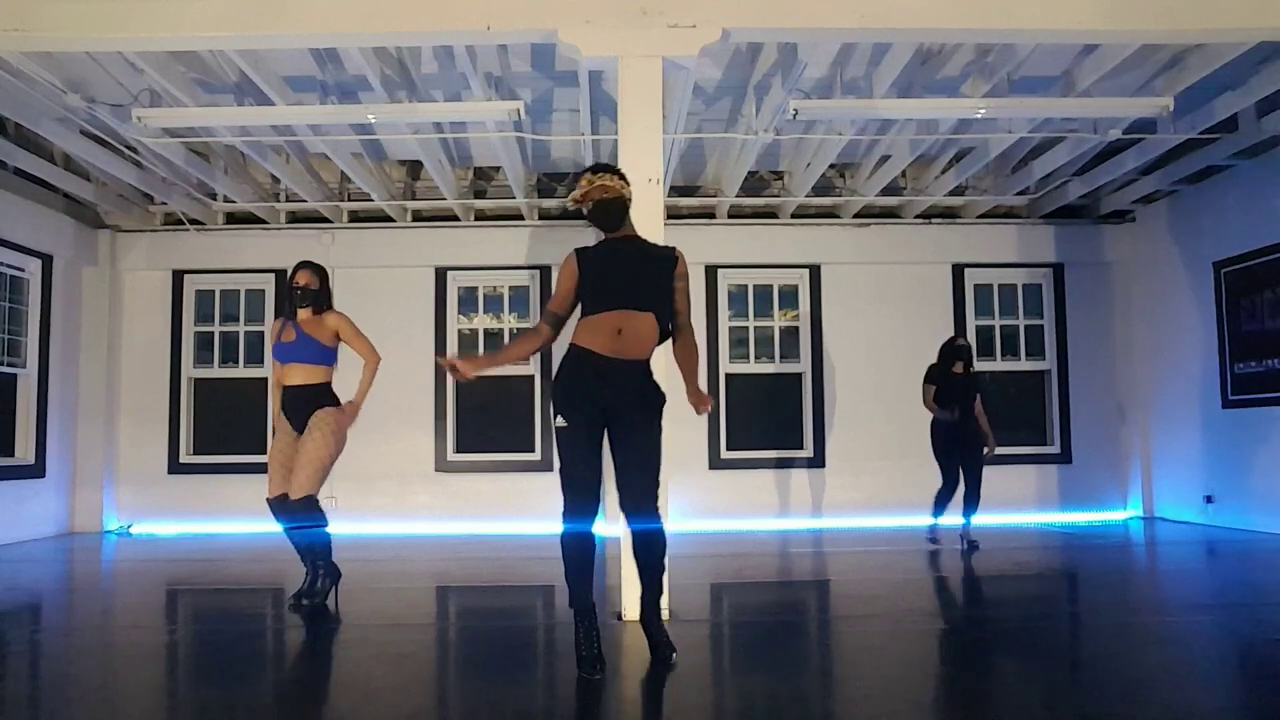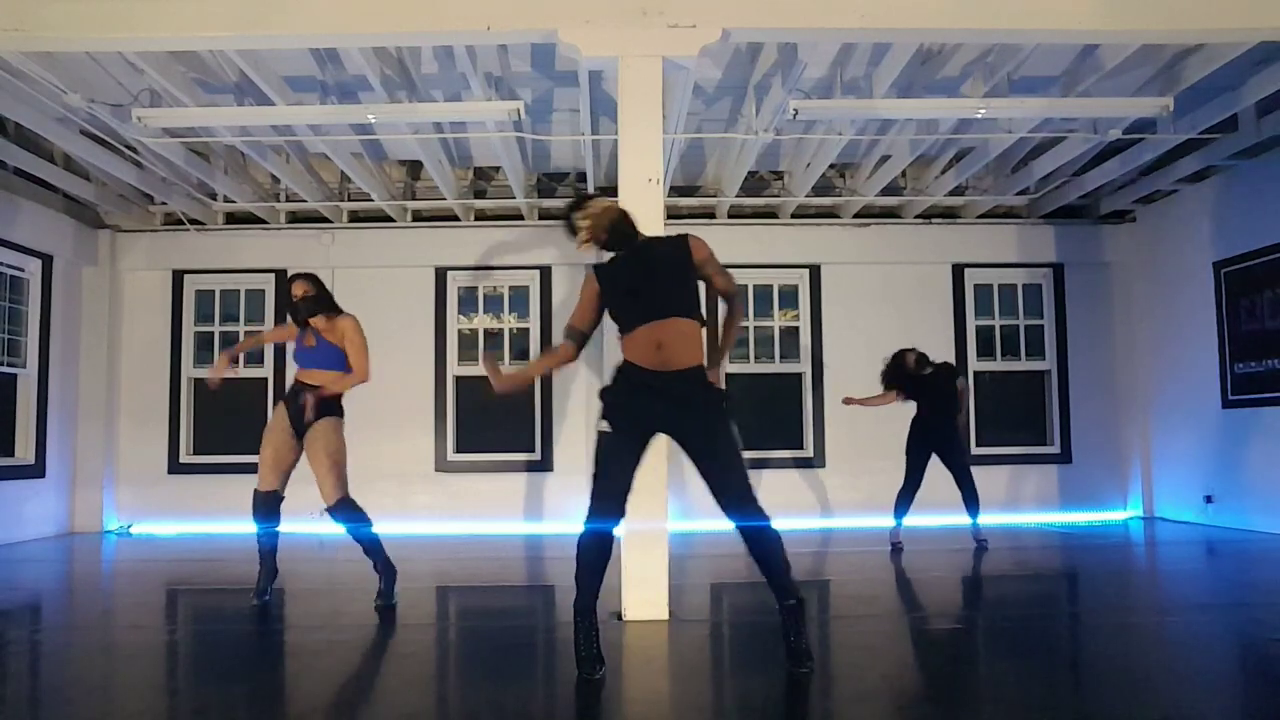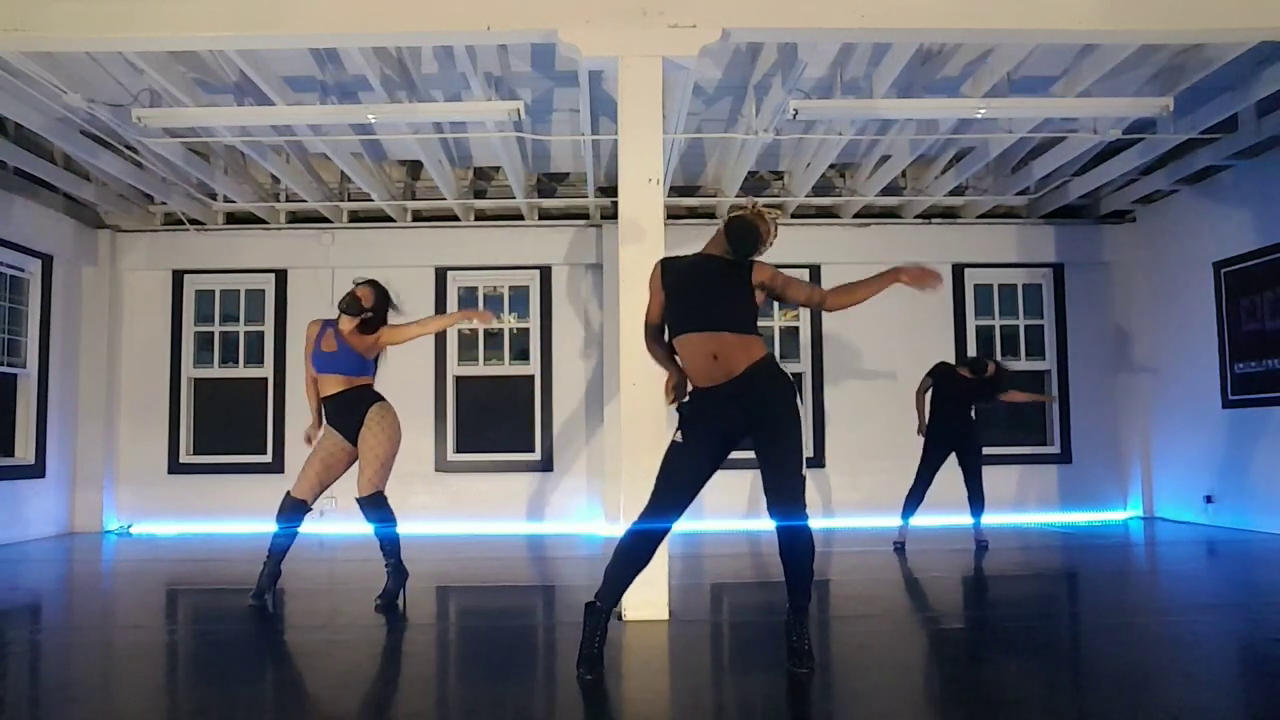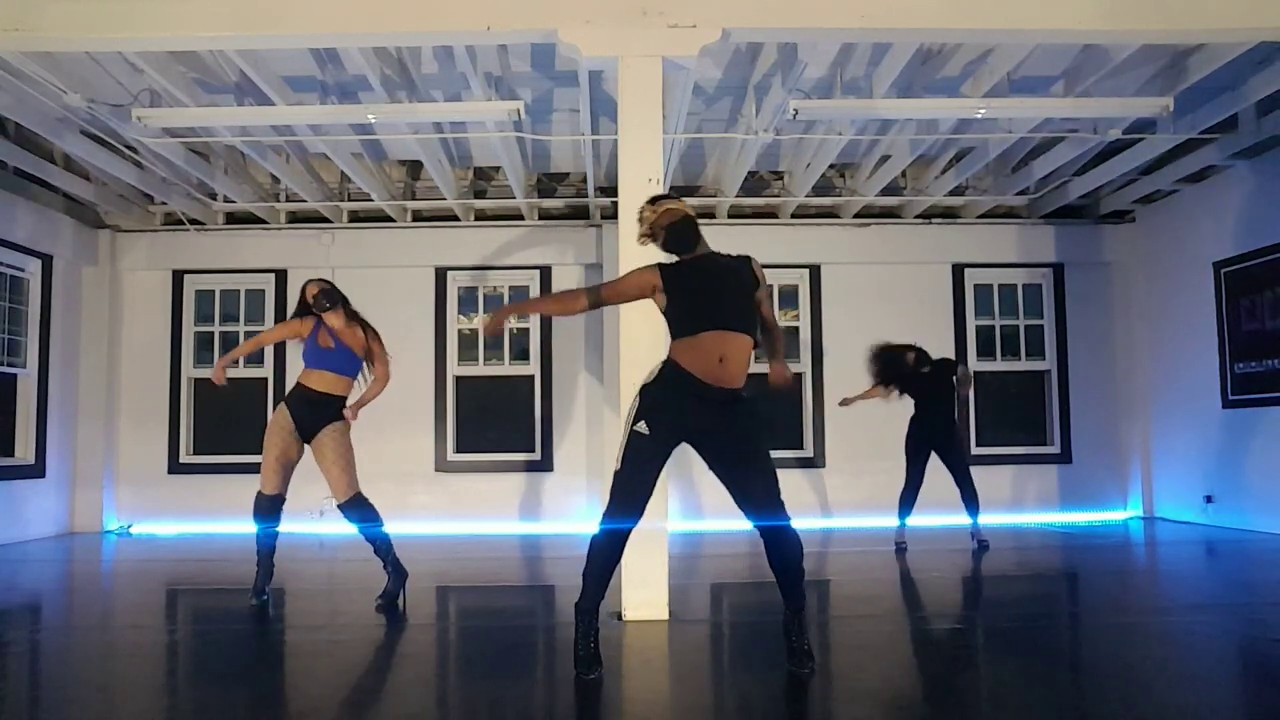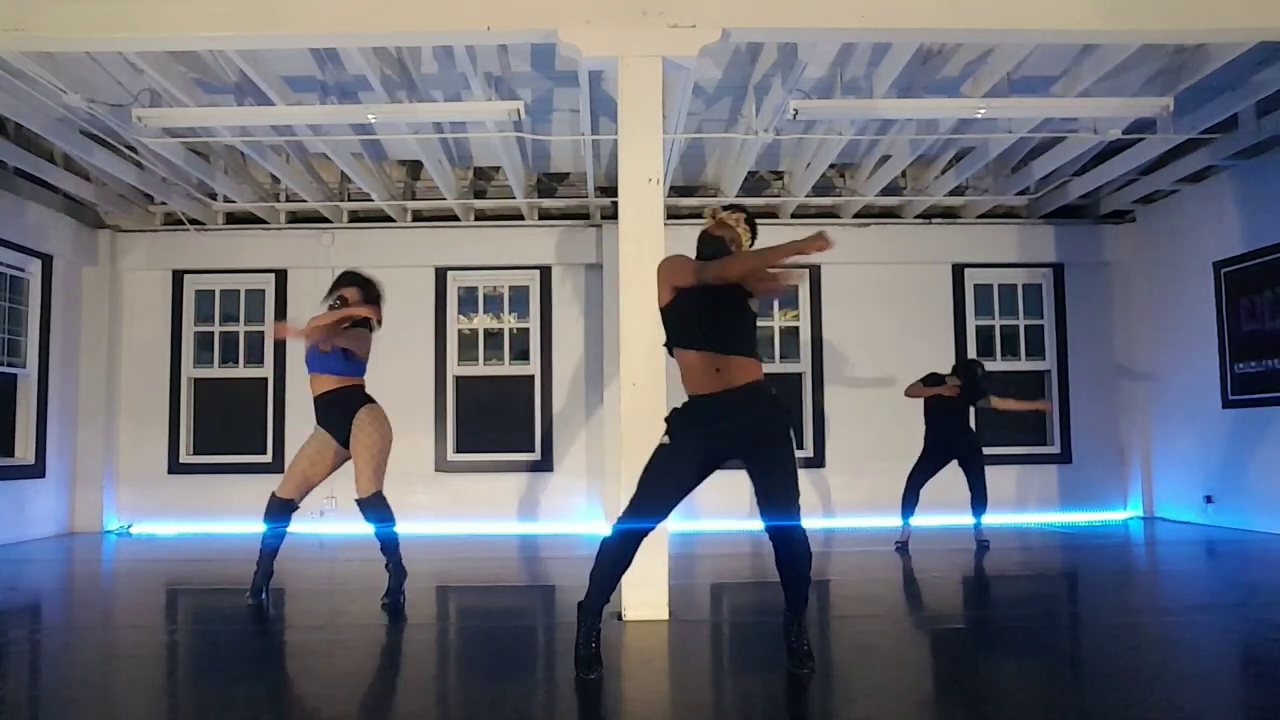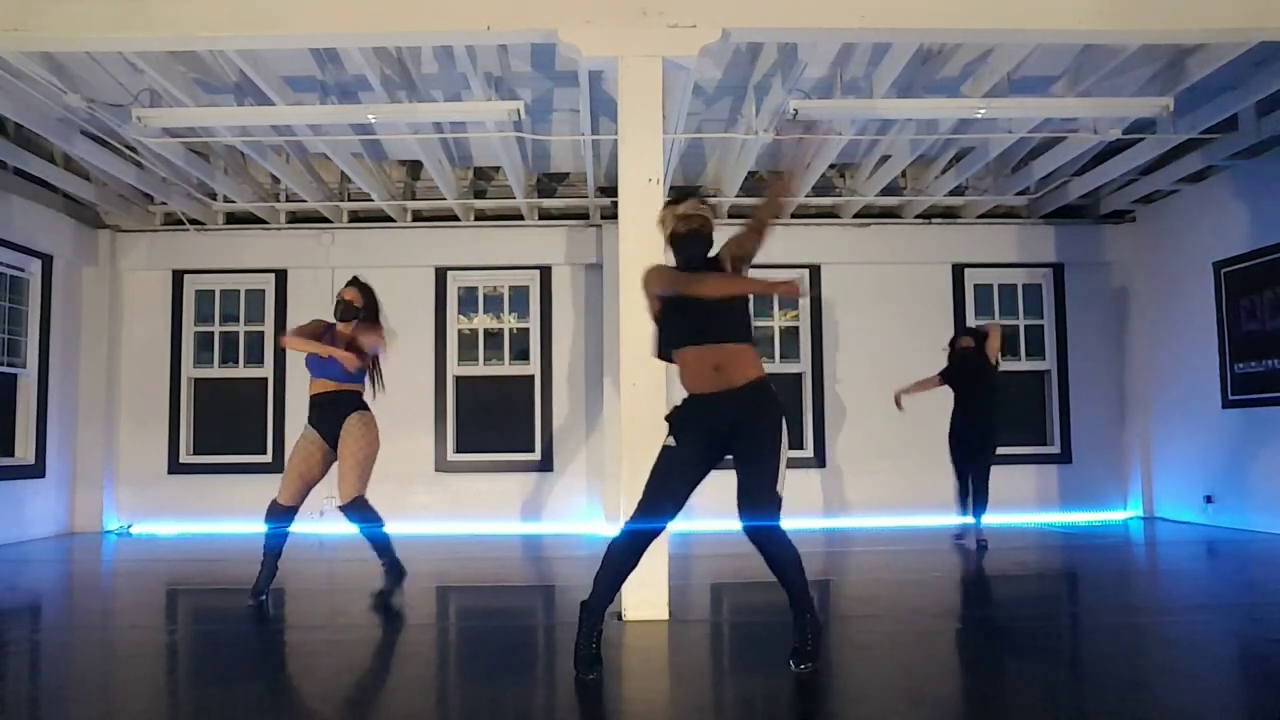
dt=0.7s
person 1, frame 1
left shoulder: (670, 260)
right shoulder: (580, 261)
left elbow: (682, 330)
right elbow: (544, 332)
left wrist: (692, 385)
right wrist: (483, 362)
left hip: (636, 386)
right hip: (579, 380)
left knee: (640, 507)
right knee: (580, 507)
left ankle: (652, 618)
right ankle: (584, 621)
person 1, frame 2
left shoulder: (687, 248)
right shoulder: (602, 277)
left elbow: (733, 300)
right elbow: (570, 346)
left wrist: (716, 363)
right wrist: (519, 377)
left hip: (691, 392)
right hip: (630, 393)
left knee: (741, 505)
right knee: (604, 514)
left ankle: (790, 611)
right ankle: (585, 622)
person 1, frame 3
left shoulder: (754, 273)
right shoulder: (668, 271)
left elbow: (830, 300)
right elbow: (653, 334)
left wrist: (893, 276)
right wrist: (676, 371)
left hip: (768, 394)
right hip: (709, 405)
left knee: (790, 515)
right knee: (658, 515)
left ankle: (798, 624)
right ankle: (599, 615)
person 1, frame 4
left shoulder: (747, 268)
right shoulder: (659, 277)
left elbow: (769, 323)
right elbow: (586, 298)
left wrist: (778, 360)
right wrist: (516, 307)
left hip: (730, 408)
right hip: (670, 397)
left knee: (773, 519)
right knee: (622, 515)
left ankle: (796, 623)
right ankle: (587, 623)
person 1, frame 5
left shoulder: (735, 280)
right shoulder: (673, 270)
left elbow: (770, 283)
right elbow: (717, 271)
right wrist: (794, 249)
left hip: (759, 411)
right hip: (698, 417)
left knee: (784, 524)
right knee: (637, 519)
left ankle: (795, 627)
right ankle: (589, 620)
person 1, frame 6
left shoulder: (730, 261)
right shoulder: (659, 279)
left elbow: (764, 219)
right elbow: (691, 285)
right wrist: (764, 287)
left hip: (757, 407)
right hip: (701, 415)
left knee: (760, 522)
right knee: (647, 522)
left ankle: (806, 622)
right ankle: (592, 618)
person 2, frame 1
left shoulder: (332, 321)
right shoulder: (279, 326)
left elbow: (371, 356)
left wrist: (358, 402)
right wrist: (277, 417)
left hip: (323, 413)
right hip: (290, 418)
left knee: (301, 496)
right knee: (278, 498)
left ankle: (326, 572)
right ankle: (314, 570)
person 2, frame 2
left shoulder: (346, 324)
right shoulder: (300, 330)
left elbow: (361, 372)
right elbow: (259, 339)
left wrist: (321, 392)
right wrist: (229, 356)
left hip: (325, 416)
right hip: (289, 412)
left knee: (336, 499)
right knee: (266, 492)
left ankle: (383, 567)
right ankle: (267, 571)
person 2, frame 3
left shoulder: (376, 338)
right shoulder: (317, 330)
left elbow: (427, 325)
right elbow: (312, 378)
left wrist: (467, 314)
right wrist: (315, 419)
left hip: (373, 415)
right hip: (337, 427)
left knee: (369, 494)
right knee: (299, 495)
left ankle: (396, 572)
right ankle: (269, 572)
person 2, frame 4
left shoulder: (365, 333)
right shoulder: (308, 326)
left elbow: (382, 376)
right elbow: (263, 338)
left wrist: (358, 405)
right wrist: (225, 360)
left hip: (331, 419)
right hip: (293, 411)
left knee: (349, 496)
right knee: (270, 492)
left ankle: (394, 570)
right ankle: (263, 574)
person 2, frame 5
left shoulder: (358, 333)
right shoulder: (319, 326)
left elbow: (339, 338)
right elbow: (316, 326)
left wrist: (293, 332)
right wrist: (345, 311)
left hip: (363, 415)
right hip: (329, 426)
left knee: (368, 495)
right knee: (284, 495)
left ankle: (396, 573)
right ankle: (263, 572)
person 2, frame 6
left shoulder: (365, 339)
right shoulder: (320, 330)
left elbow: (375, 343)
right elbow: (291, 339)
left wrist: (368, 338)
right wrist: (334, 350)
left hip: (354, 420)
right hip: (318, 427)
left knee: (350, 500)
right knee: (285, 501)
left ankle: (392, 568)
right ankle: (266, 575)
person 3, frame 1
left shoulder: (971, 378)
right shoulder: (937, 371)
left elbow: (978, 410)
right elbow: (928, 400)
left wrist: (988, 436)
right wrist: (942, 413)
left hip: (970, 435)
right hip: (945, 434)
left knee: (974, 483)
right knee: (950, 482)
left ankle: (966, 529)
right ankle: (934, 523)
person 3, frame 2
left shoulder: (946, 370)
right shoulder: (912, 384)
left elbow: (963, 389)
right elbow: (888, 397)
left wrist: (962, 414)
right wrist: (857, 401)
left hip: (949, 435)
right hip: (921, 436)
left knee: (966, 482)
right knee: (911, 484)
left ankle: (975, 525)
right ankle: (896, 528)
person 3, frame 3
left shoulder: (980, 386)
right shoulder: (942, 370)
left elbow: (1009, 395)
right elbow: (920, 391)
left wrist: (1040, 397)
right wrist: (921, 421)
left hip: (967, 438)
right hip: (937, 436)
left knee: (974, 485)
right knee: (921, 482)
left ankle: (977, 528)
right ankle: (904, 526)
person 3, frame 4
left shoulder: (943, 366)
right shoulder: (908, 378)
left elbow: (965, 374)
right elbow: (882, 388)
left wrist: (964, 386)
right wrist: (854, 399)
left hip: (948, 434)
right hip: (920, 435)
left knee: (965, 481)
right knee: (913, 484)
left ankle: (975, 526)
right ankle: (901, 528)
person 3, frame 5
left shoulder: (971, 391)
right shoulder: (935, 380)
left elbow: (1003, 403)
right elbow: (910, 391)
left wrist: (1035, 405)
right wrist: (939, 390)
left hip: (966, 443)
right hip: (937, 444)
left knee: (979, 487)
right knee: (913, 482)
left ankle: (978, 527)
right ankle: (906, 527)
person 3, frame 6
left shoulder: (986, 363)
right shoulder: (953, 370)
left elbow: (994, 329)
right elbow: (928, 383)
left wrist: (979, 331)
right wrist: (903, 391)
left hip: (984, 430)
right hip: (960, 429)
left knee: (979, 479)
right knee: (963, 478)
left ankle: (977, 525)
right ankle: (966, 520)
